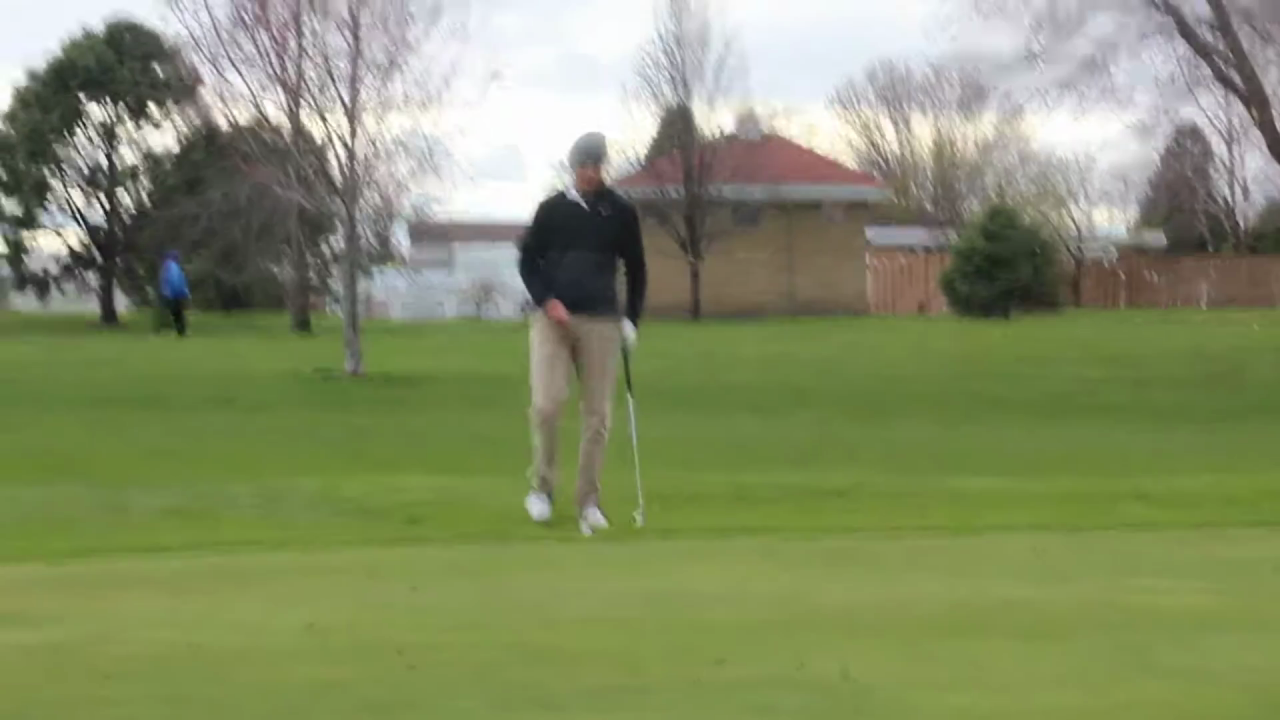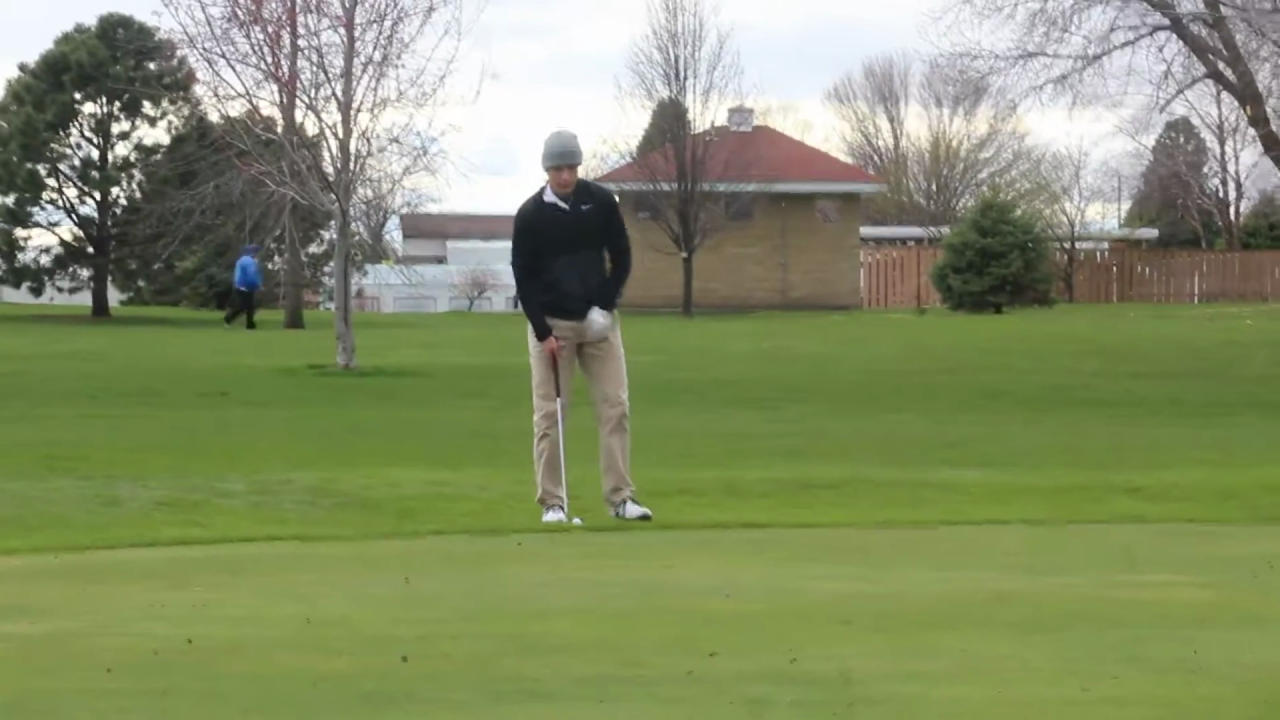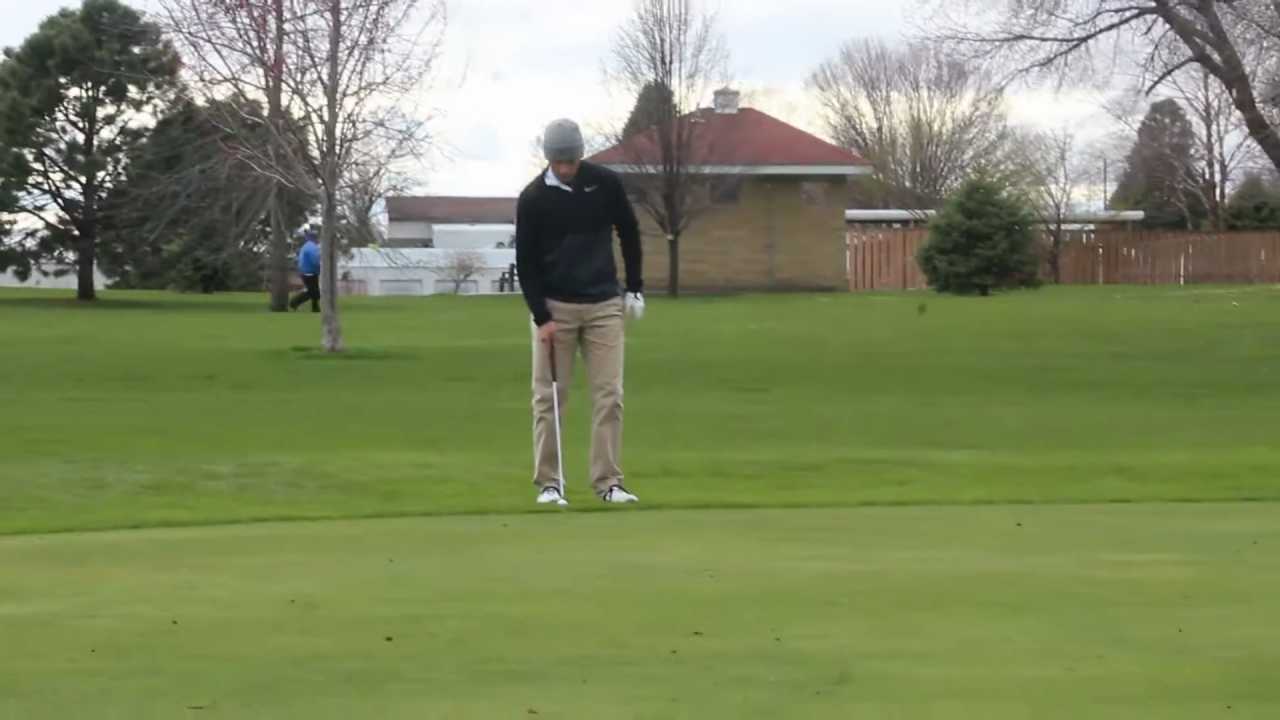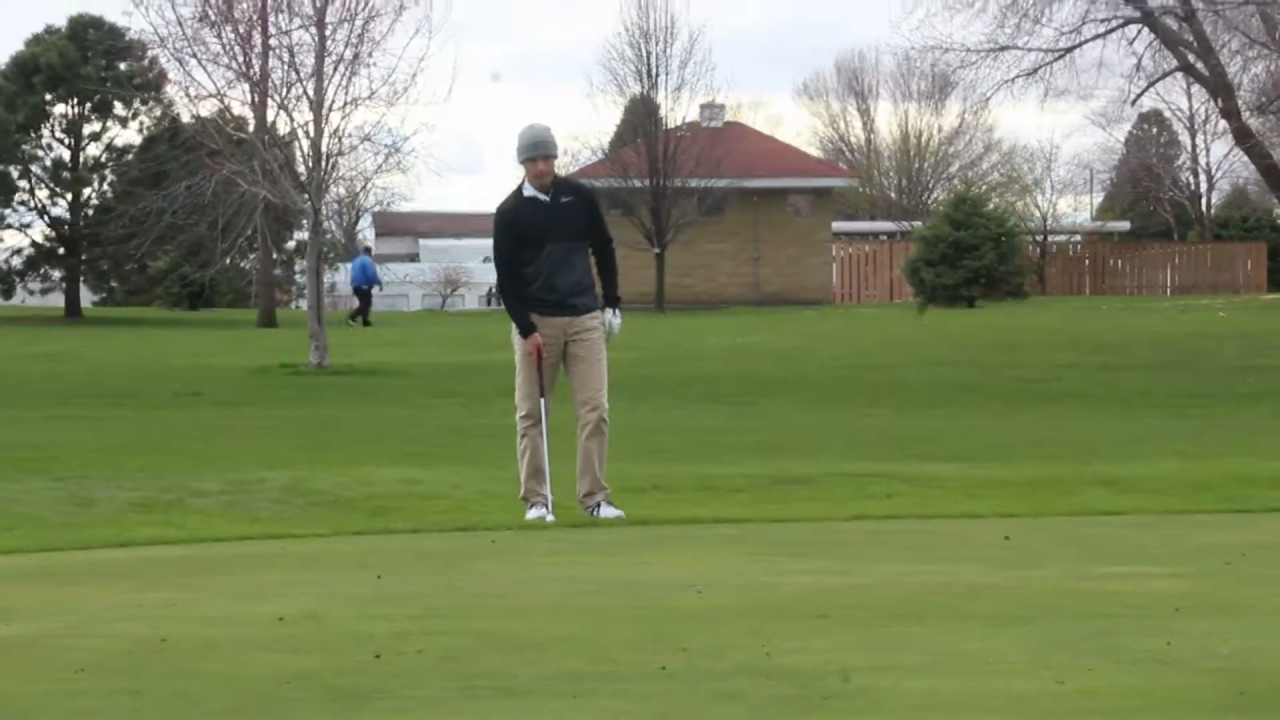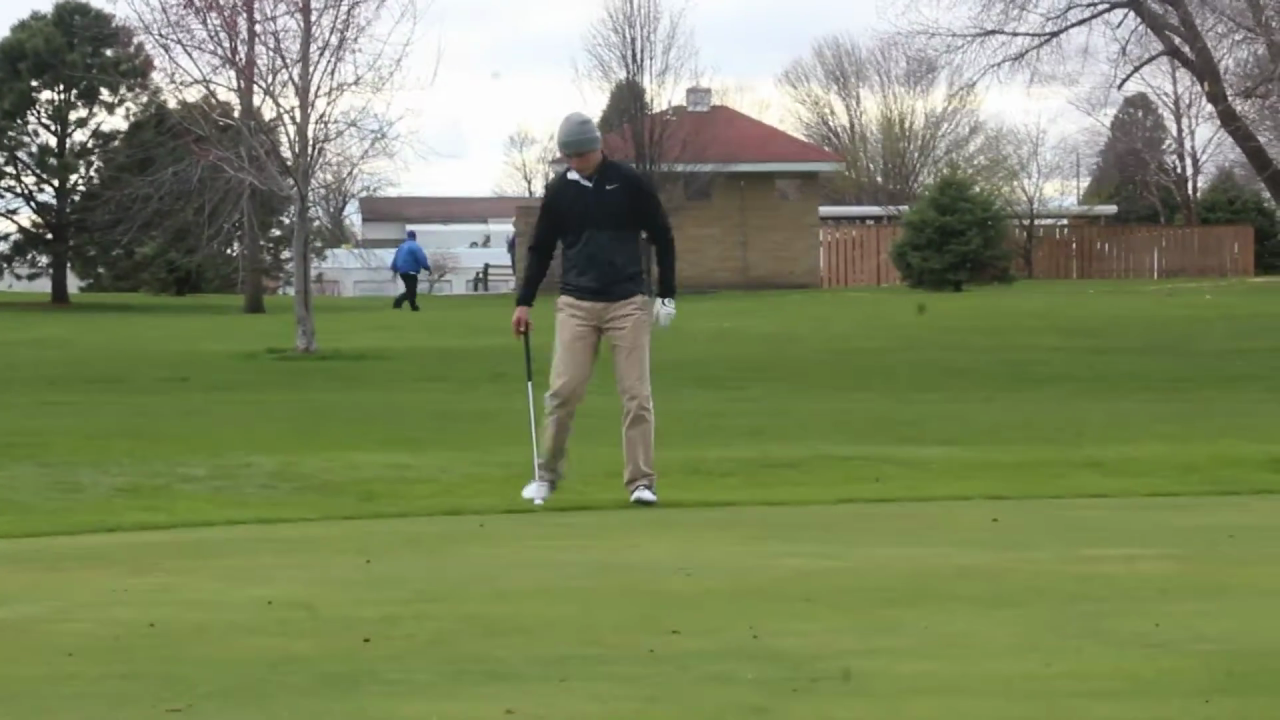
dt=1s
person 1, frame 1
left shoulder: (621, 211)
right shoulder: (551, 208)
left elbow: (636, 269)
right elbow: (527, 260)
left wrist: (631, 318)
right wrist: (547, 300)
left hip: (601, 322)
right hip: (553, 320)
left knee: (597, 414)
right knee: (547, 403)
left ankle: (588, 499)
right ankle: (541, 485)
person 1, frame 2
left shoulder: (602, 201)
right shoulder: (530, 214)
left elbow: (621, 258)
right elbow: (524, 277)
left wrist: (604, 306)
right wrist: (543, 332)
left hip: (600, 320)
right hip: (551, 324)
left knee: (615, 407)
right knee: (549, 413)
left ankle: (621, 497)
right ankle: (552, 502)
person 1, frame 3
left shoulder: (606, 182)
right shoulder: (532, 198)
left elbow: (629, 233)
right elbow: (526, 262)
left wrist: (634, 287)
right wrist: (540, 317)
left hip: (604, 304)
right hip: (554, 307)
left knee: (609, 394)
right knee: (548, 396)
left ankle: (608, 481)
right ankle: (548, 482)
person 1, frame 4
left shoulder: (581, 196)
right shoulder: (510, 212)
left elbow: (604, 249)
right elbow: (506, 277)
left wrist: (612, 303)
right wrist: (526, 328)
left hip: (585, 318)
right hip: (535, 322)
left knee: (594, 409)
right knee: (530, 413)
left ankle: (594, 497)
right ankle: (536, 498)
person 1, frame 5
left shoulder: (631, 182)
right shoulder: (558, 191)
left elbow: (662, 237)
right elbow: (541, 249)
left wrist: (666, 294)
right wrist: (524, 301)
left hip: (627, 302)
right hip: (575, 303)
left knee: (635, 393)
right knee: (564, 389)
left ankle: (641, 481)
right ankle: (546, 472)
